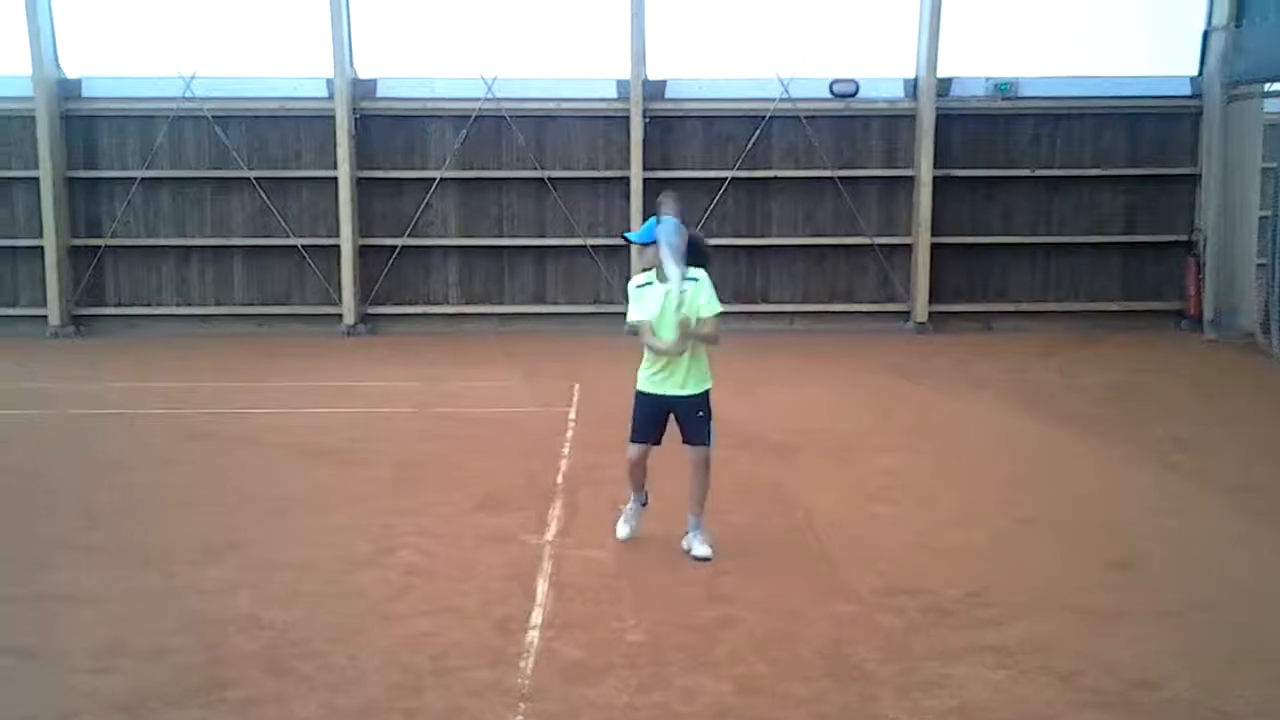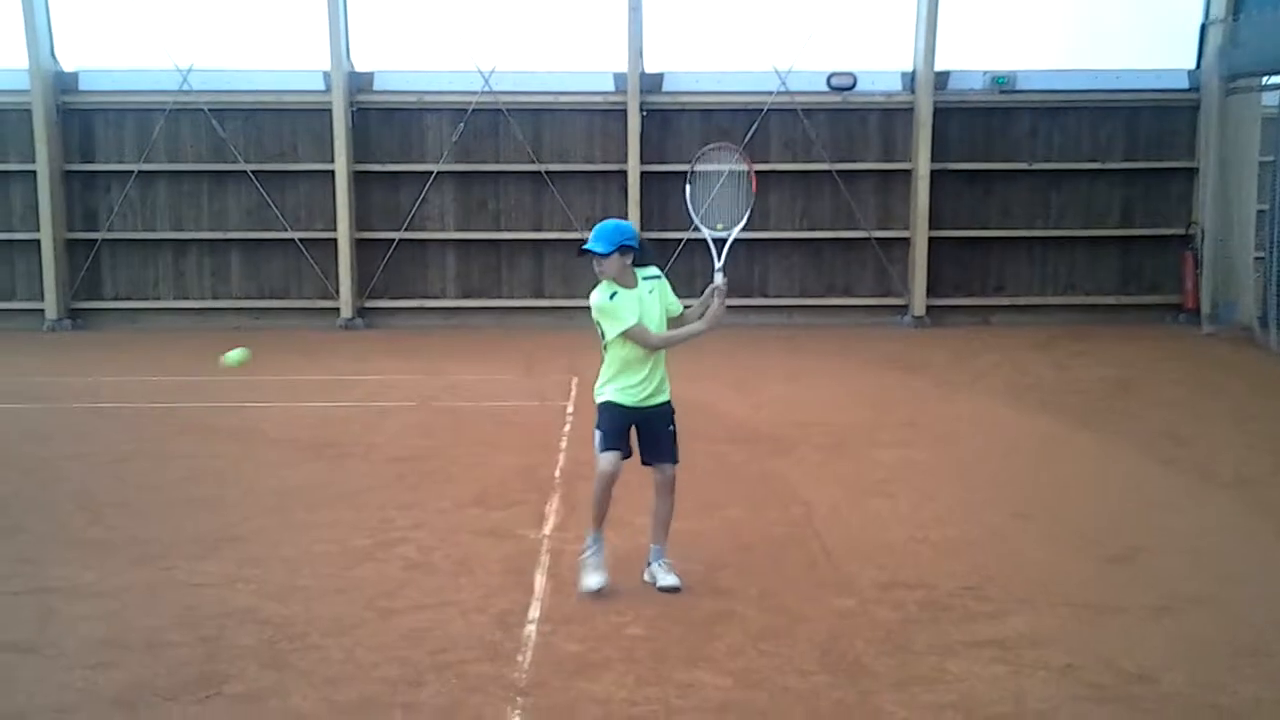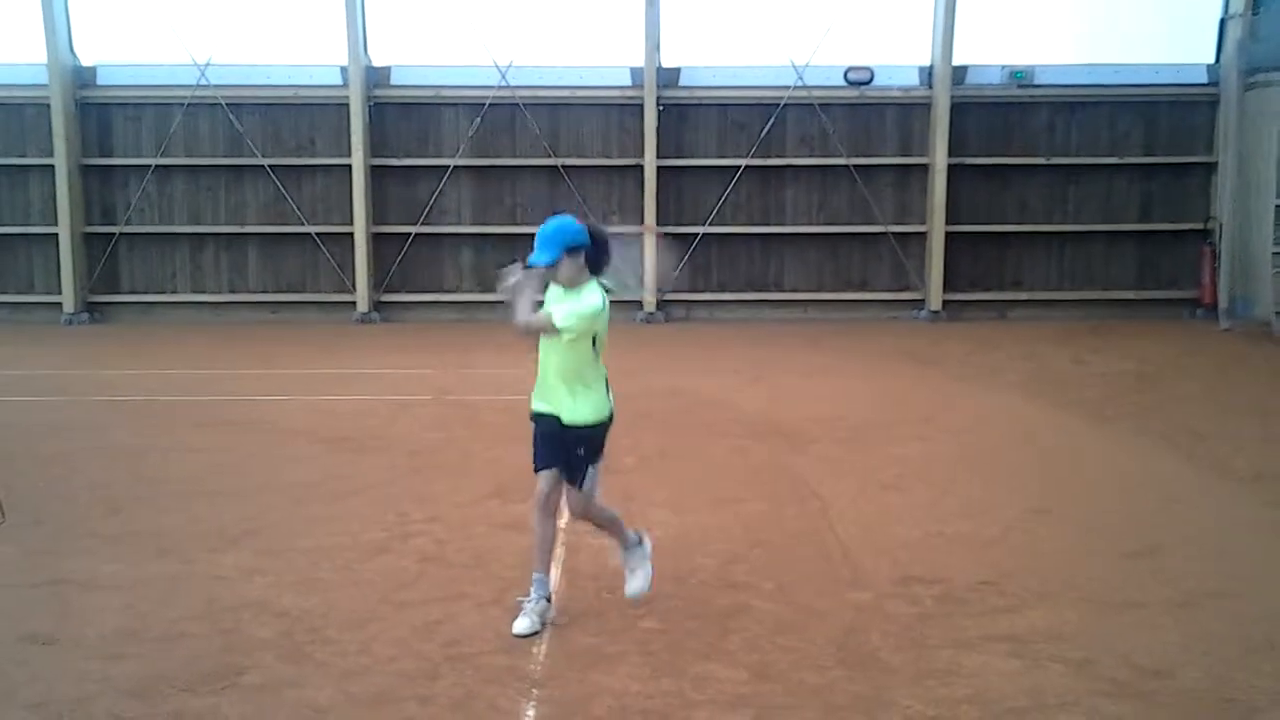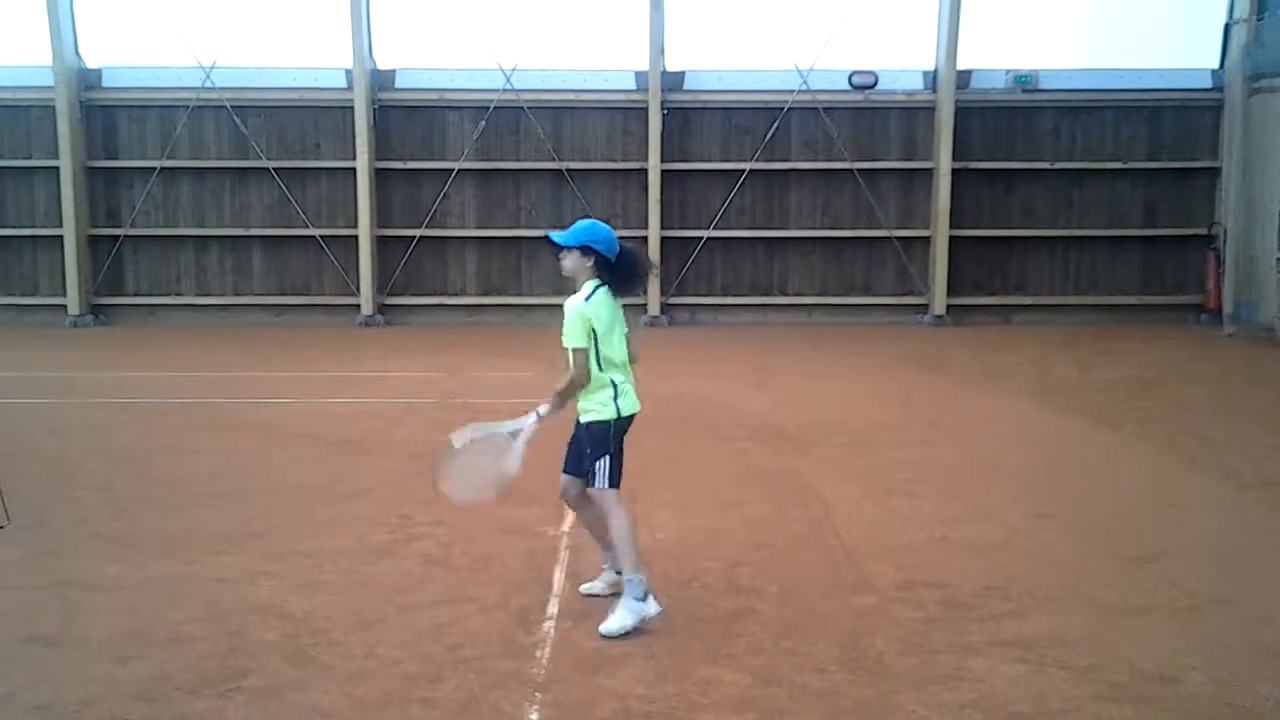
dt=0.7s
person 1, frame 1
left shoulder: (697, 280)
right shoulder: (638, 286)
left elbow: (714, 335)
right elbow: (646, 339)
left wrist: (691, 336)
right wrist: (669, 349)
left hip: (693, 387)
right hip: (651, 386)
left knee: (700, 457)
right knee: (635, 456)
left ankle: (695, 531)
right ankle: (637, 502)
person 1, frame 2
left shoulder: (654, 278)
right shoulder: (602, 299)
left elbow: (679, 322)
right elbow: (651, 342)
left wrist: (706, 302)
right wrist: (703, 325)
left hip: (656, 398)
right hip: (616, 397)
left knee: (665, 478)
right knee: (607, 471)
left ankle: (656, 561)
right ankle: (593, 549)
person 1, frame 3
left shoulder: (590, 303)
right shoulder: (559, 290)
left elbow: (526, 324)
right elbow: (532, 327)
left wrist: (523, 292)
right wrist: (522, 289)
left hip: (586, 416)
right hip: (550, 409)
left knee: (580, 504)
right knee: (544, 496)
left ankle: (634, 545)
right ankle: (539, 597)
person 1, frame 4
left shoulder: (578, 305)
right shoulder: (607, 297)
left elbow: (580, 375)
right elbow: (628, 355)
left wrist: (556, 400)
left hip: (604, 412)
right hip: (599, 410)
left knee: (605, 497)
right knee: (571, 491)
left ankle: (636, 596)
right ankle: (619, 568)
